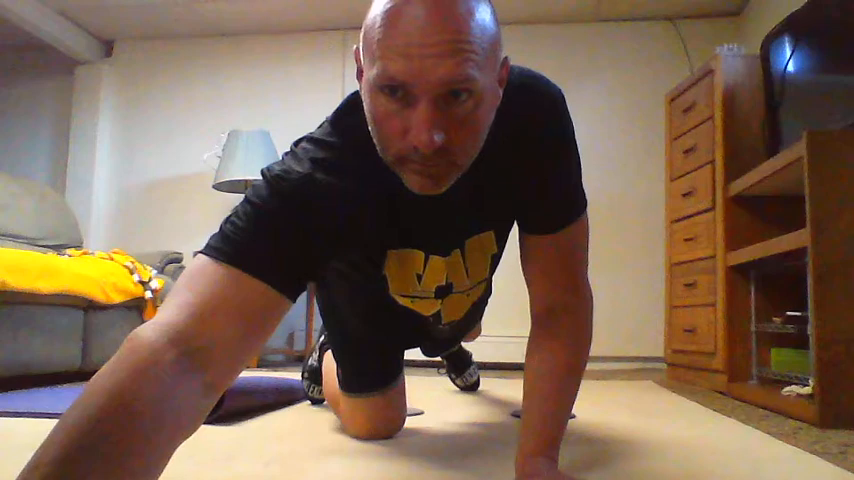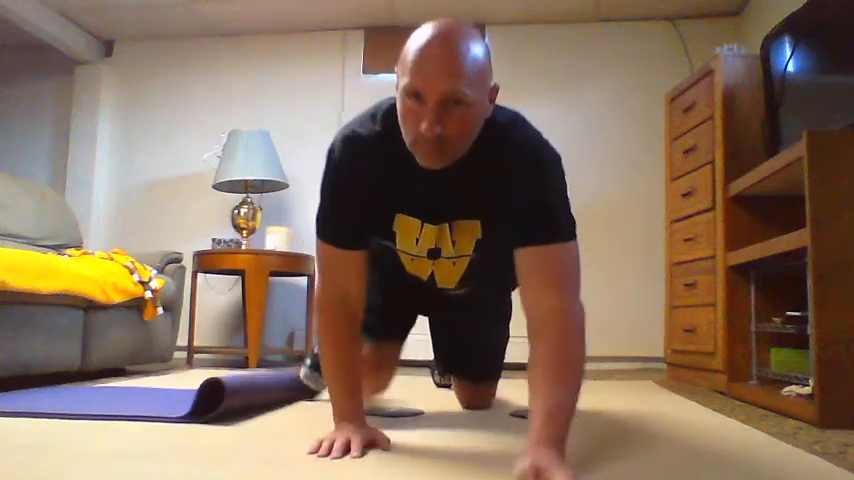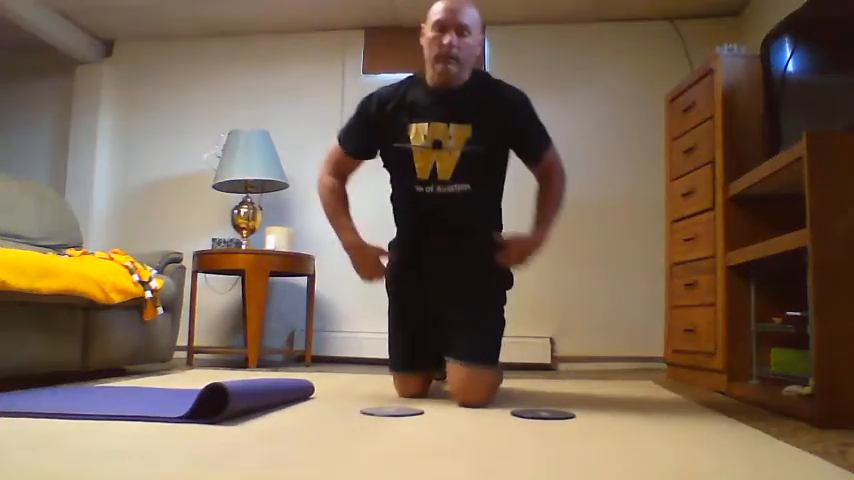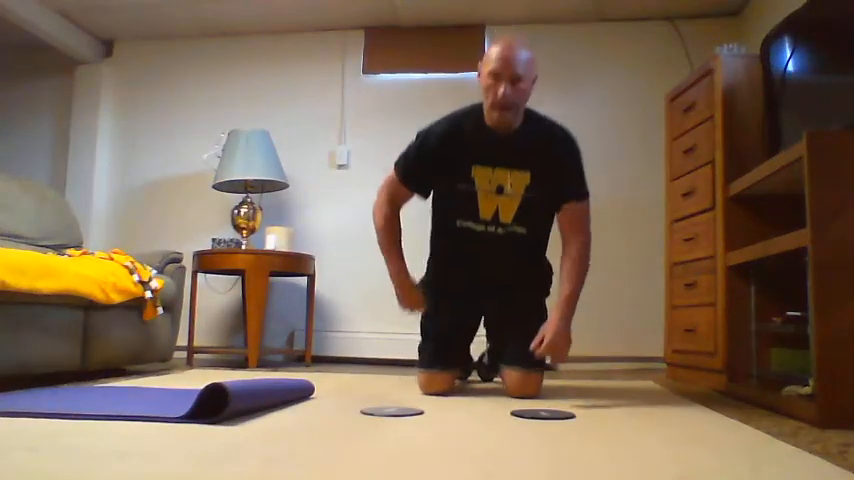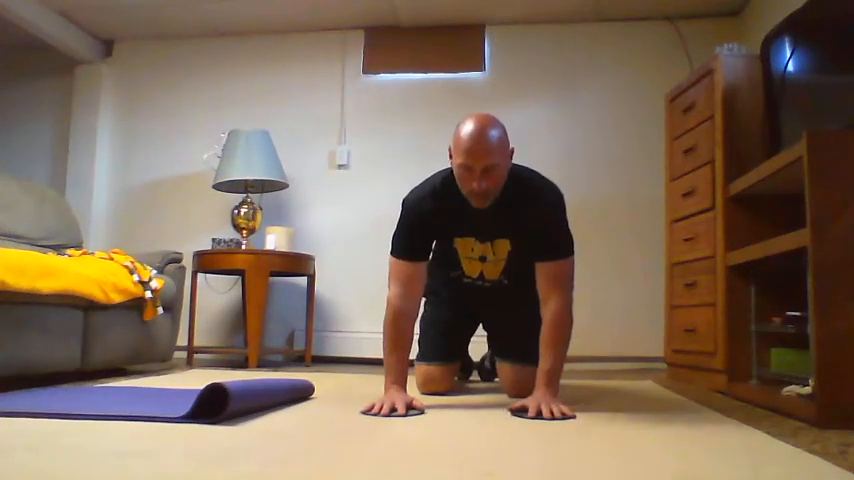
dt=1s
person 1, frame 1
left shoulder: (536, 117)
right shoulder: (313, 178)
left elbow: (560, 304)
right elbow: (183, 353)
left hip: (459, 295)
right hip: (366, 297)
left knee: (455, 333)
left ankle: (446, 347)
right ankle: (327, 360)
person 1, frame 2
left shoulder: (528, 157)
right shoulder: (355, 150)
left elbow: (555, 306)
right elbow: (339, 293)
right wrist: (347, 418)
left hip: (480, 283)
right hip: (392, 268)
left knee: (476, 400)
right knee: (370, 377)
left ankle: (449, 359)
right ankle: (327, 358)
person 1, frame 3
left shoulder: (506, 103)
right shoulder: (383, 104)
left elbow: (551, 173)
right elbow: (331, 175)
left wrist: (537, 236)
right wrist: (353, 244)
left hip: (477, 268)
right hip: (410, 267)
left knee: (472, 394)
right knee: (410, 390)
left ankle: (464, 356)
right ankle: (439, 350)
person 1, frame 4
left shoulder: (557, 144)
right shoulder: (442, 136)
left elbow: (576, 237)
right elbow: (386, 203)
left wrist: (562, 315)
right wrist: (401, 280)
left hip: (520, 282)
right hip: (451, 278)
left knee: (524, 387)
right knee: (434, 385)
left ankle: (497, 355)
right ankle: (462, 359)
person 1, frame 5
left shoulder: (543, 199)
right shoulder: (423, 201)
left elbow: (556, 297)
right elbow: (402, 297)
left wrist: (545, 390)
right wrist: (394, 386)
left hip: (516, 291)
right hip: (450, 288)
left knee: (522, 385)
right knee: (433, 382)
left ankle: (497, 359)
right ankle: (457, 357)
